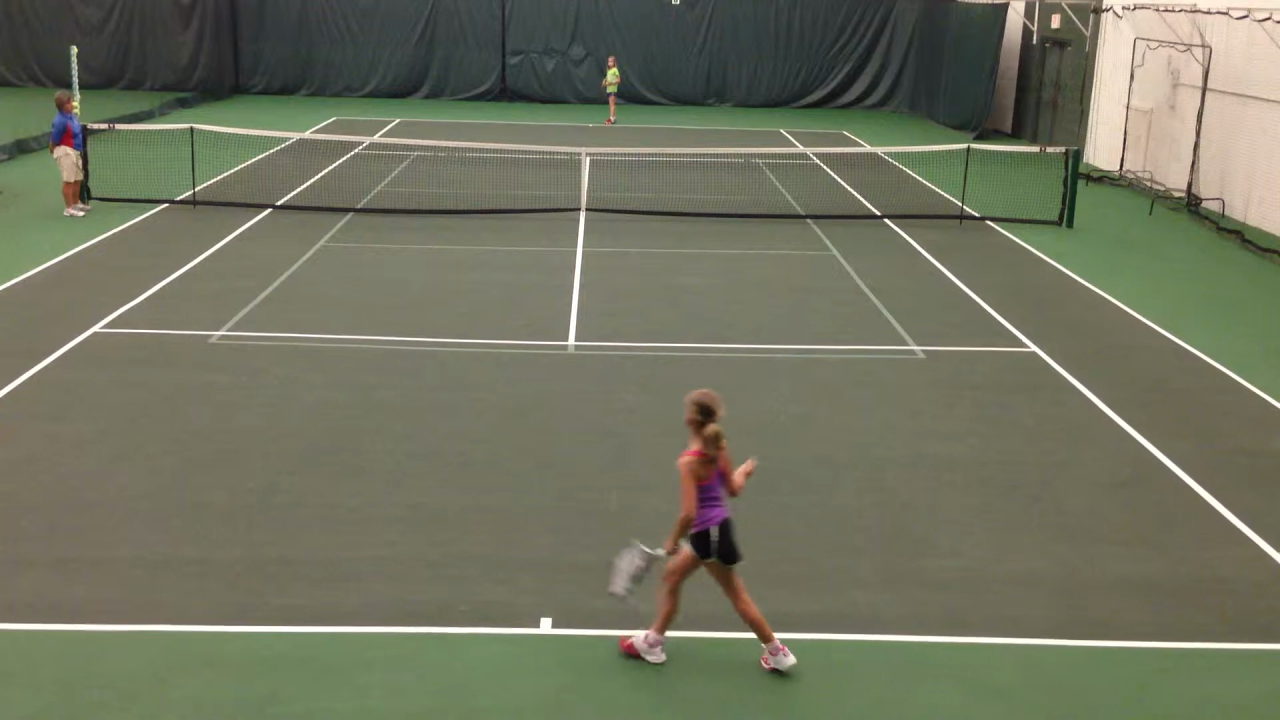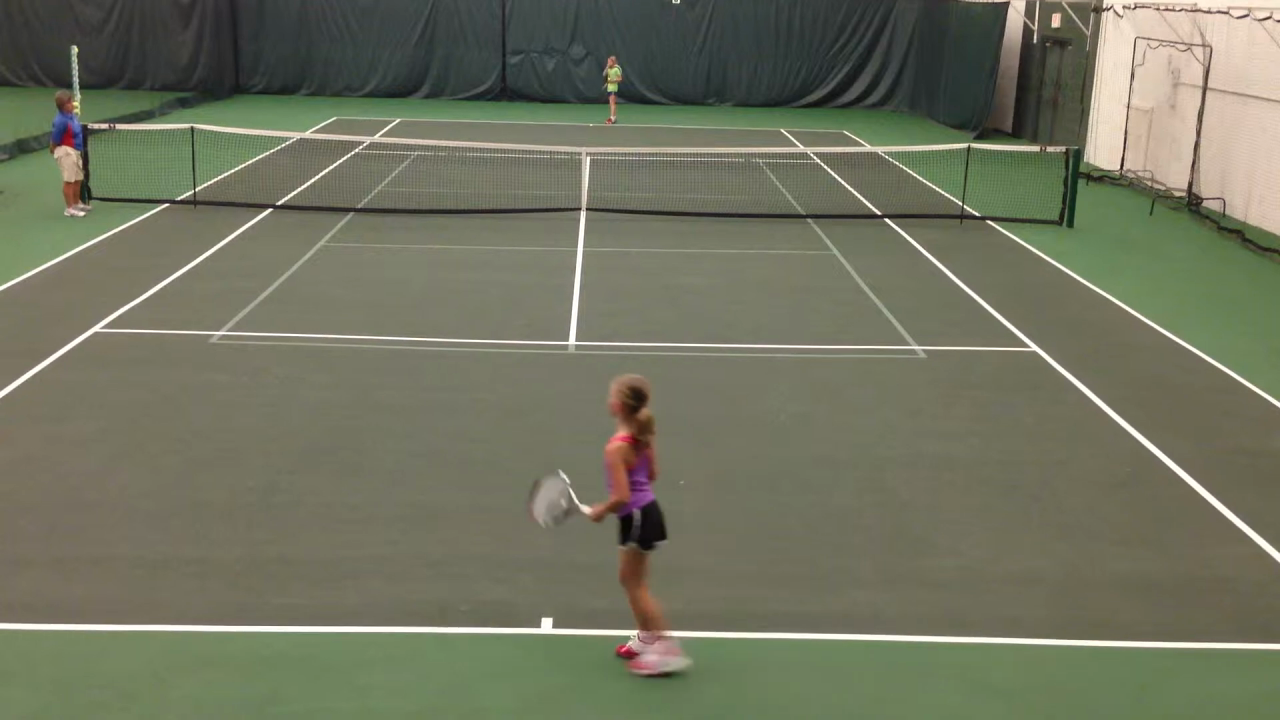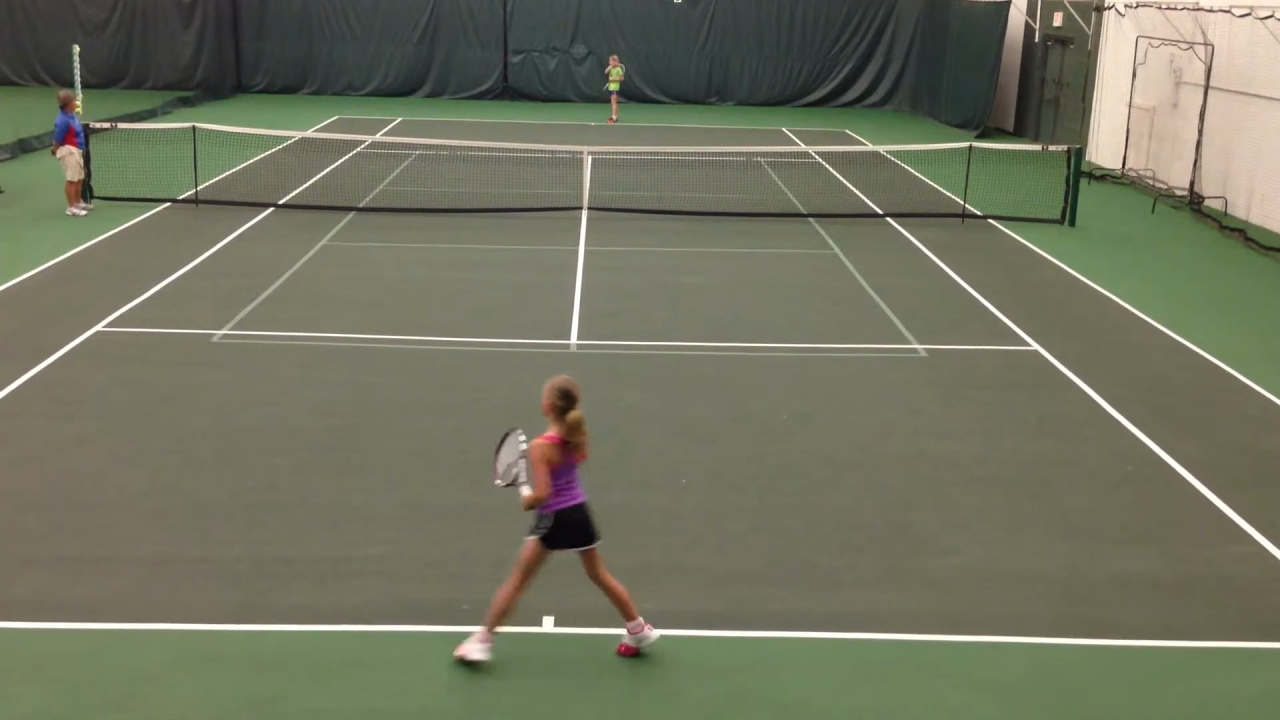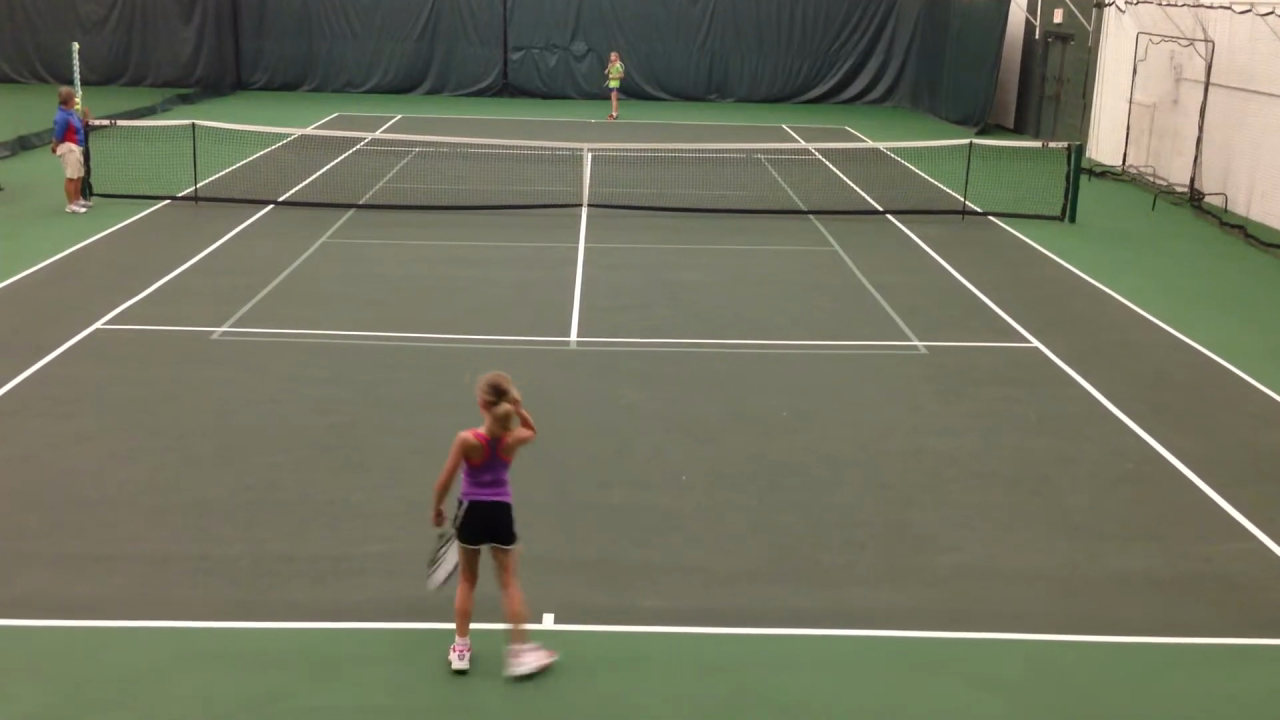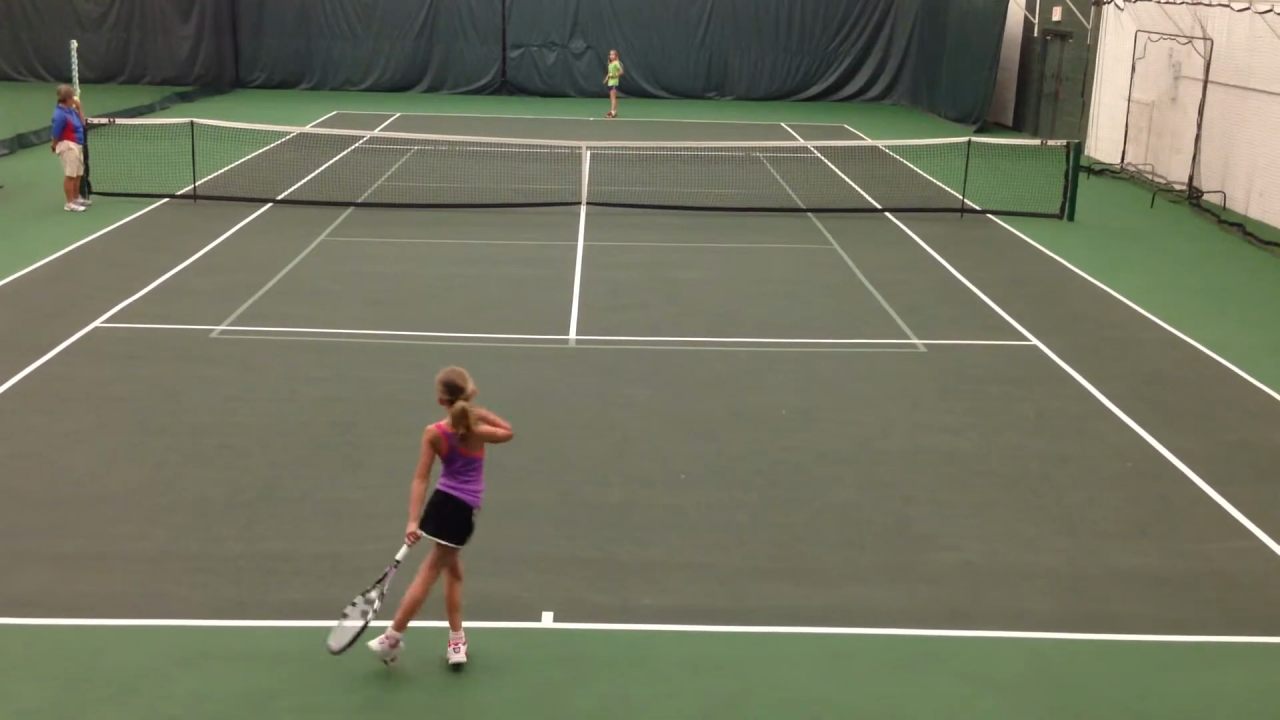
dt=0.3s
person 1, frame 1
left shoulder: (688, 462)
right shoulder: (720, 450)
left elbow: (688, 513)
right elbow: (733, 490)
left wrist: (673, 541)
right wrist: (742, 472)
left hip: (709, 534)
right hip: (713, 530)
left knee: (737, 595)
right knee: (671, 578)
left ankle: (776, 652)
right ankle: (652, 642)
person 1, frame 2
left shoulder: (615, 448)
right shoulder: (643, 437)
left elbow: (622, 497)
left wrist: (599, 511)
left hip: (636, 519)
right hip: (649, 513)
left knee: (633, 585)
right knee: (634, 582)
left ankle: (662, 651)
right ankle: (647, 640)
person 1, frame 3
left shoulder: (540, 446)
right shoulder: (577, 437)
left elbow: (542, 495)
left wrist: (527, 500)
left hip: (554, 520)
right hip: (579, 514)
left knee: (517, 581)
right knee: (599, 576)
left ankle: (480, 643)
right ankle: (639, 630)
person 1, frame 4
left shoulder: (467, 439)
right shoulder: (515, 439)
left elbow: (444, 482)
right elbow: (531, 431)
left wrist: (437, 511)
right wrist: (519, 410)
left hip: (472, 511)
right hip: (501, 513)
left knee: (467, 581)
right knee: (509, 583)
left ankle: (461, 649)
right ankle: (520, 649)
person 1, frame 5
left shoulder: (433, 433)
right shoulder: (479, 433)
left elbow: (420, 478)
right elbow: (508, 432)
left wrist: (413, 520)
right wrist: (480, 414)
left hip: (440, 502)
right hip: (462, 509)
left knee: (454, 572)
right knee: (428, 573)
left ankle: (456, 642)
right ankle: (392, 637)
